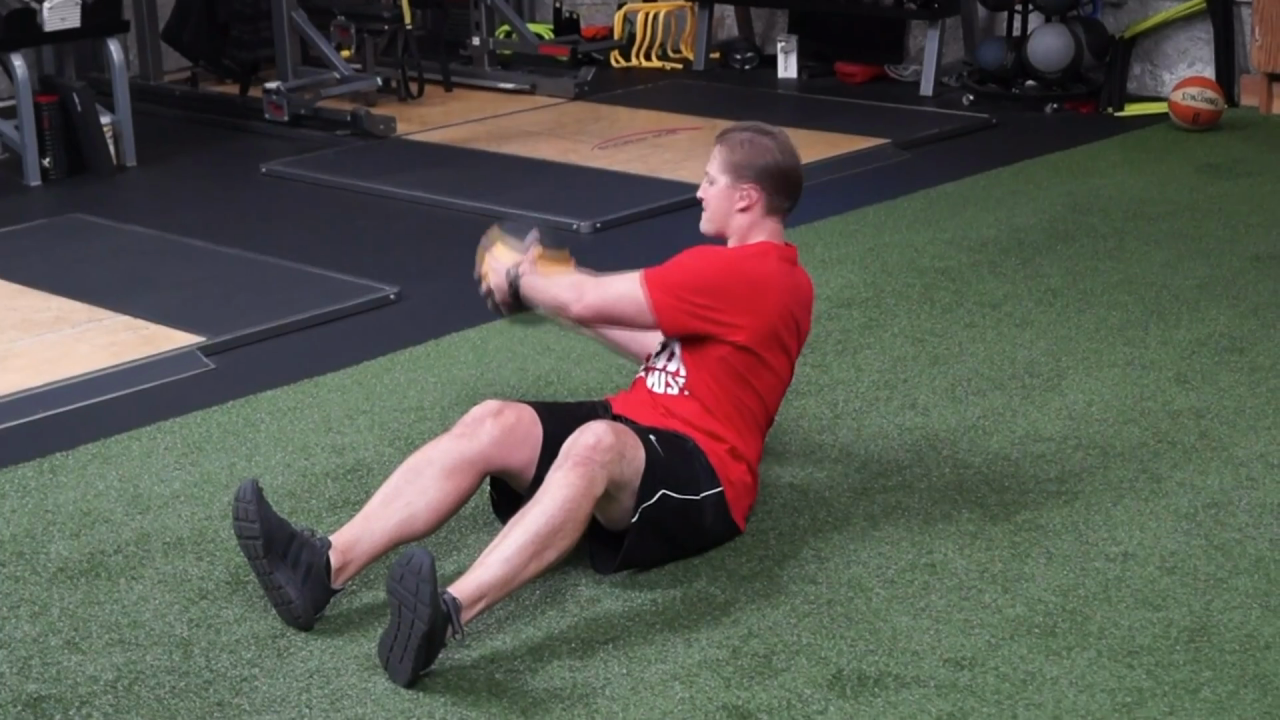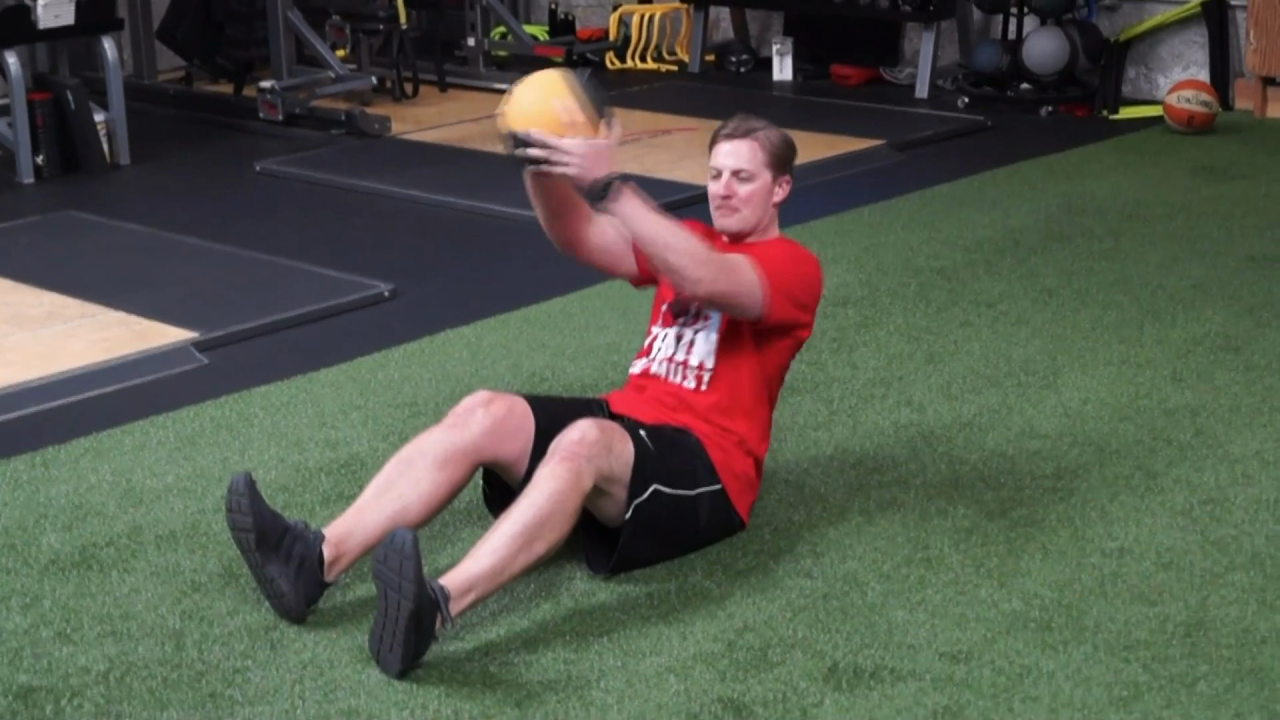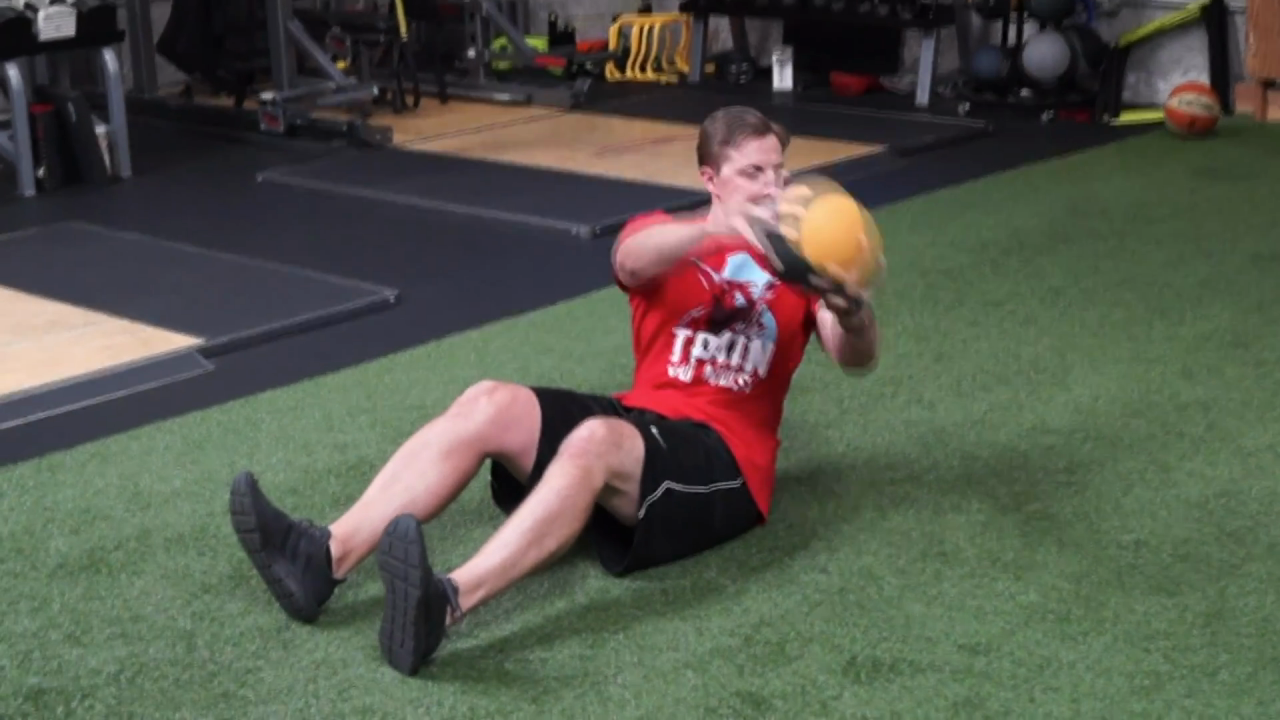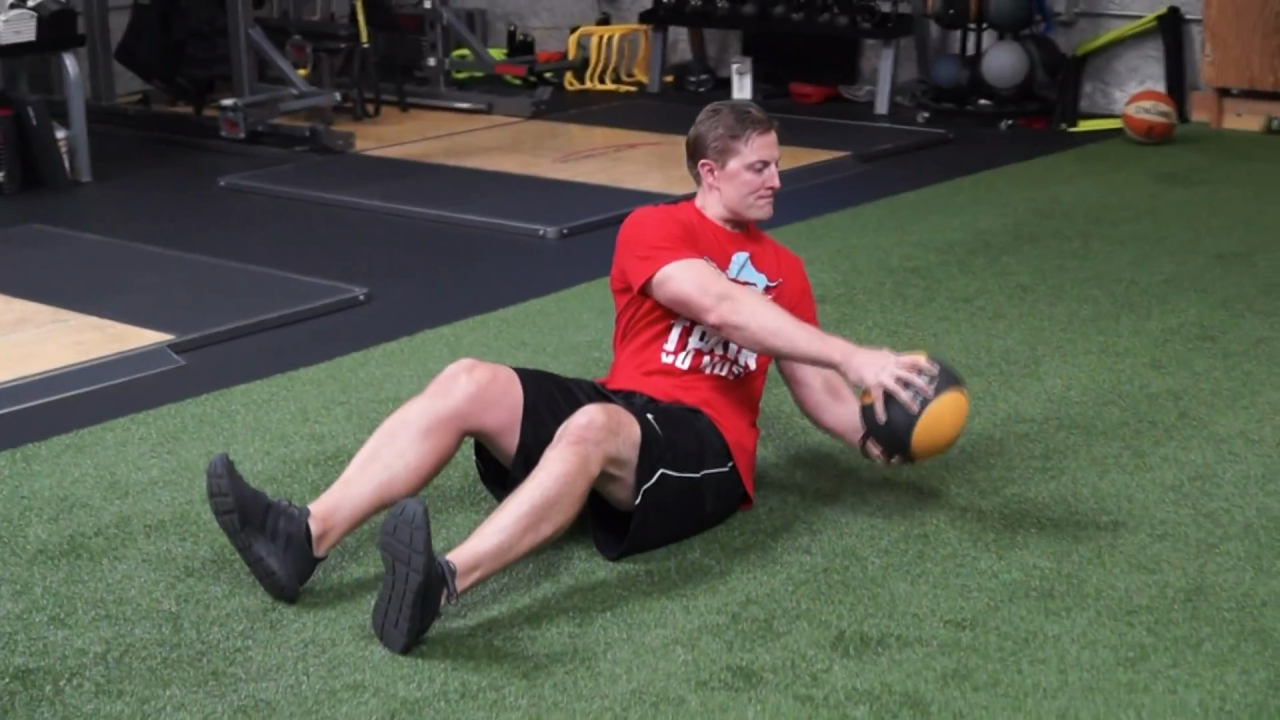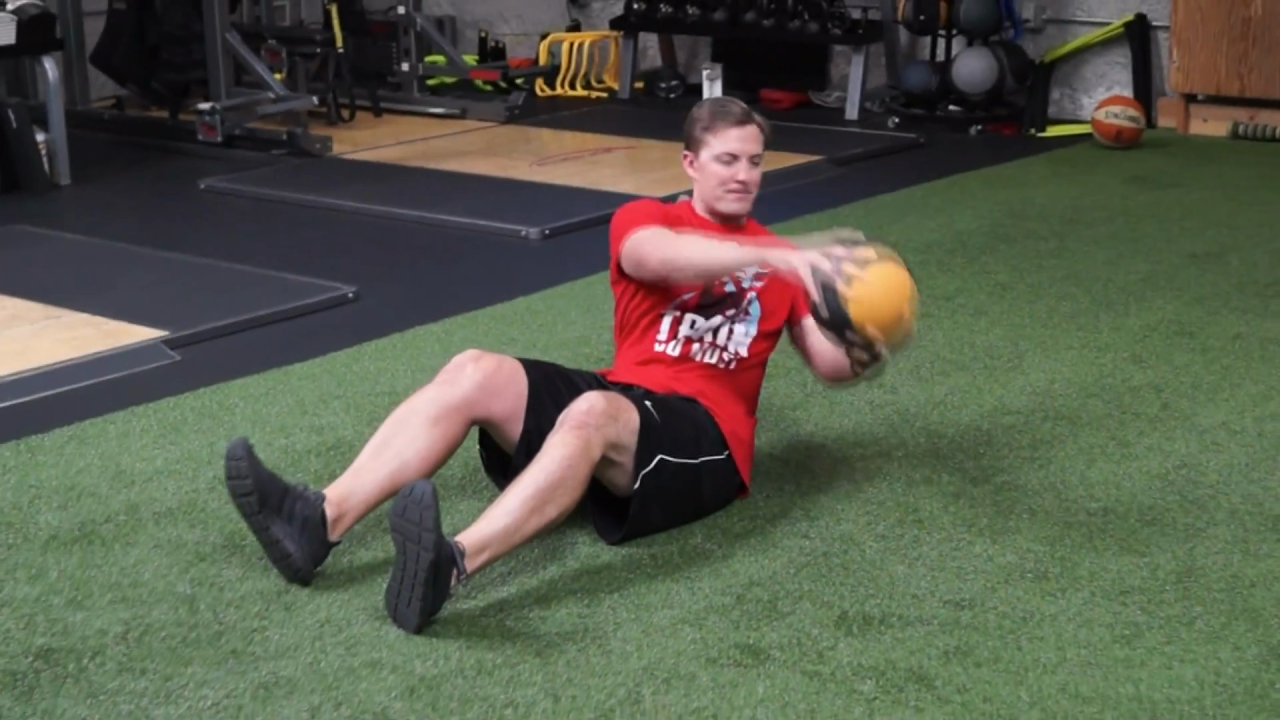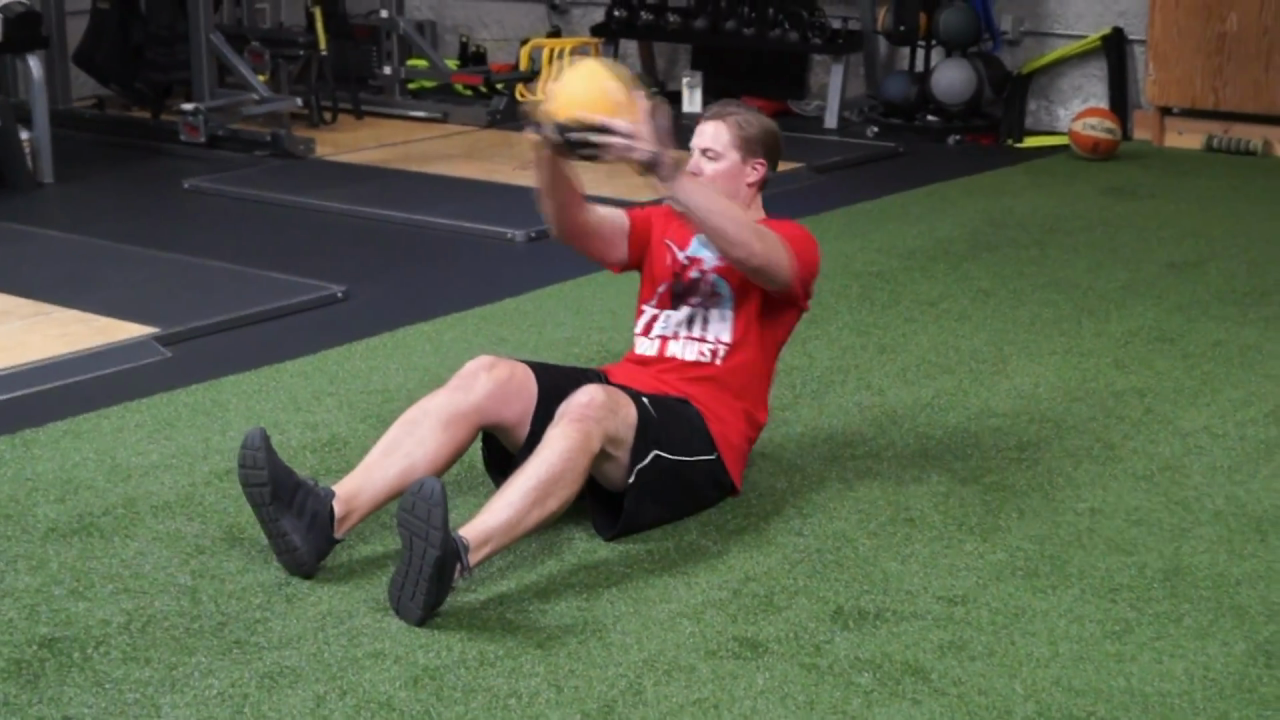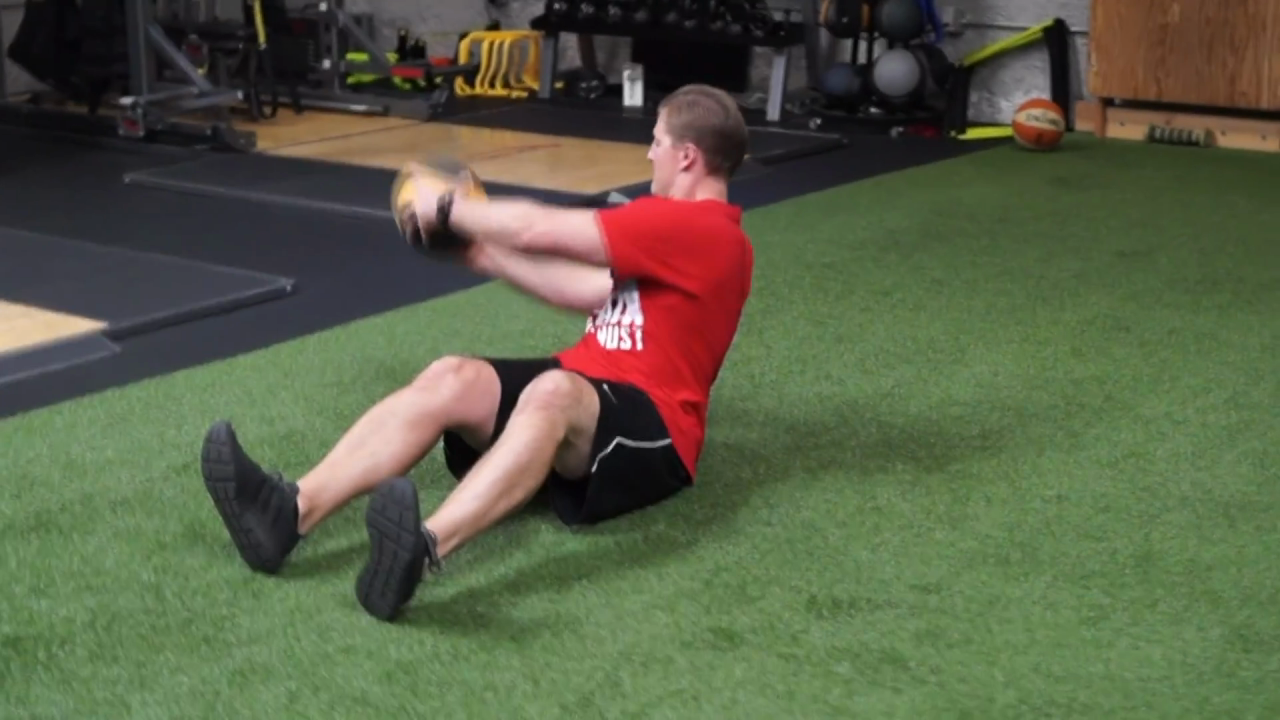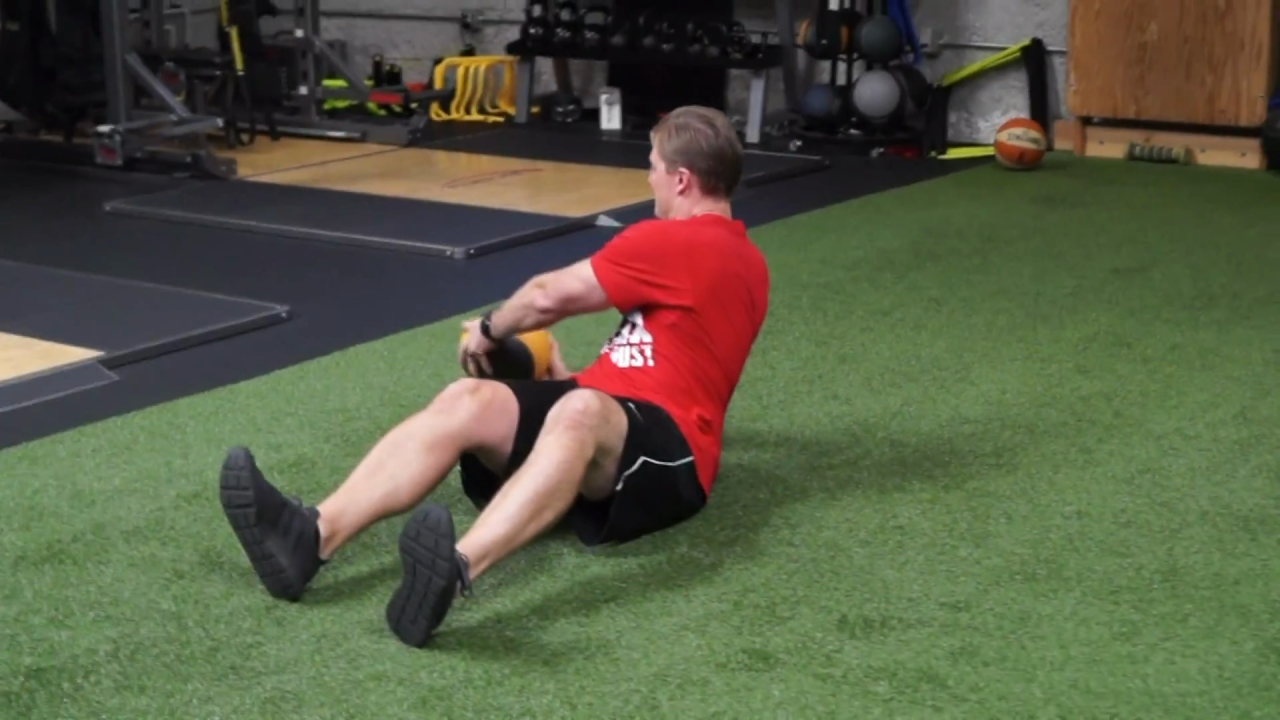
dt=0.5s
person 1, frame 1
left shoulder: (742, 271)
right shoulder: (760, 272)
left elbow: (586, 300)
left wrist: (516, 277)
right wrist: (573, 302)
left hip: (701, 473)
left knee: (595, 443)
right knee: (492, 423)
left ankle: (447, 614)
right ankle: (326, 564)
person 1, frame 2
left shoulder: (793, 268)
right shoulder: (700, 241)
left elbow: (702, 279)
right elbow: (577, 237)
left wrist: (610, 185)
right wrist: (541, 167)
left hip: (704, 468)
right hip: (630, 420)
left knee: (584, 443)
right knee: (483, 414)
left ankle: (436, 608)
right ankle: (320, 558)
person 1, frame 3
right shoulder: (665, 233)
left elbow: (852, 353)
right elbow: (636, 255)
left wrist: (854, 309)
right wrist: (729, 228)
left hip: (723, 461)
right hip: (638, 421)
left knee: (595, 442)
right knee: (490, 403)
left ankle: (445, 605)
right ankle: (326, 557)
person 1, frame 4
left shoulder: (786, 270)
right shoulder: (653, 229)
left elbow: (818, 396)
right elbow: (720, 309)
left wrist: (877, 431)
right wrist: (851, 355)
left hip: (705, 445)
right hip: (618, 406)
left knee: (592, 429)
right knee: (468, 382)
left ankle: (442, 583)
right ankle: (308, 535)
person 1, frame 5
left shoulder: (786, 258)
right shoulder: (651, 221)
left elbow: (828, 366)
right elbow: (654, 257)
left wrist: (859, 351)
right wrist: (777, 252)
left hip: (707, 434)
right hip: (621, 393)
left knee: (592, 414)
right knee: (475, 371)
left ankle: (452, 564)
right ankle: (322, 519)
person 1, frame 6
left shoulder: (787, 245)
right shoulder: (661, 228)
left elbow: (751, 252)
right elbow: (572, 225)
left wrist: (659, 167)
right wrist: (552, 156)
left hip: (700, 435)
right hip: (623, 391)
left knee: (590, 407)
right knee: (487, 378)
left ankle: (454, 559)
right ankle: (328, 516)
person 1, frame 7
left shoulder: (693, 228)
right shoulder: (691, 227)
left elbow: (538, 231)
right elbow: (612, 299)
left wrist: (446, 208)
right wrist: (494, 260)
left hip: (650, 428)
left knee: (553, 392)
right knee: (451, 378)
left ankle: (423, 548)
right ankle: (293, 509)
person 1, frame 8
left shoulder: (673, 241)
right shoulder: (738, 259)
left elbow: (550, 295)
left wrist: (488, 330)
right wrist: (566, 377)
left hip: (668, 446)
left knee: (581, 411)
right knee: (467, 400)
left ankle: (458, 570)
right ankle: (313, 535)
